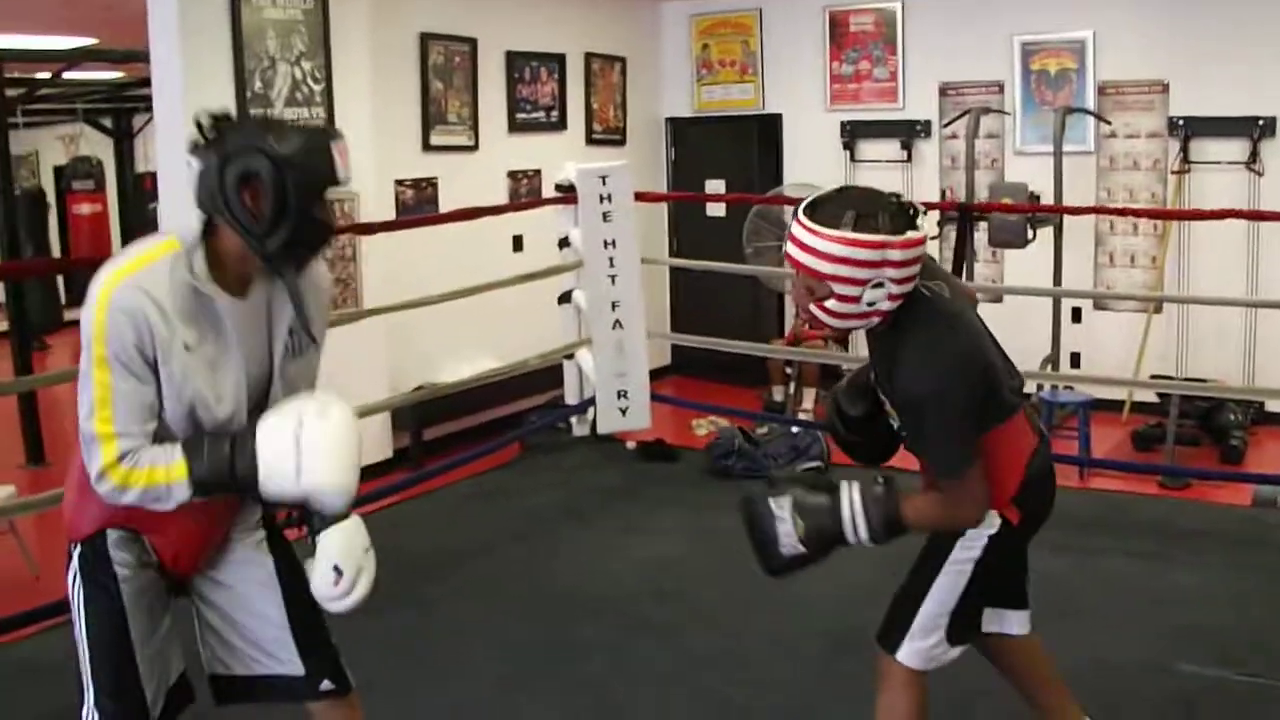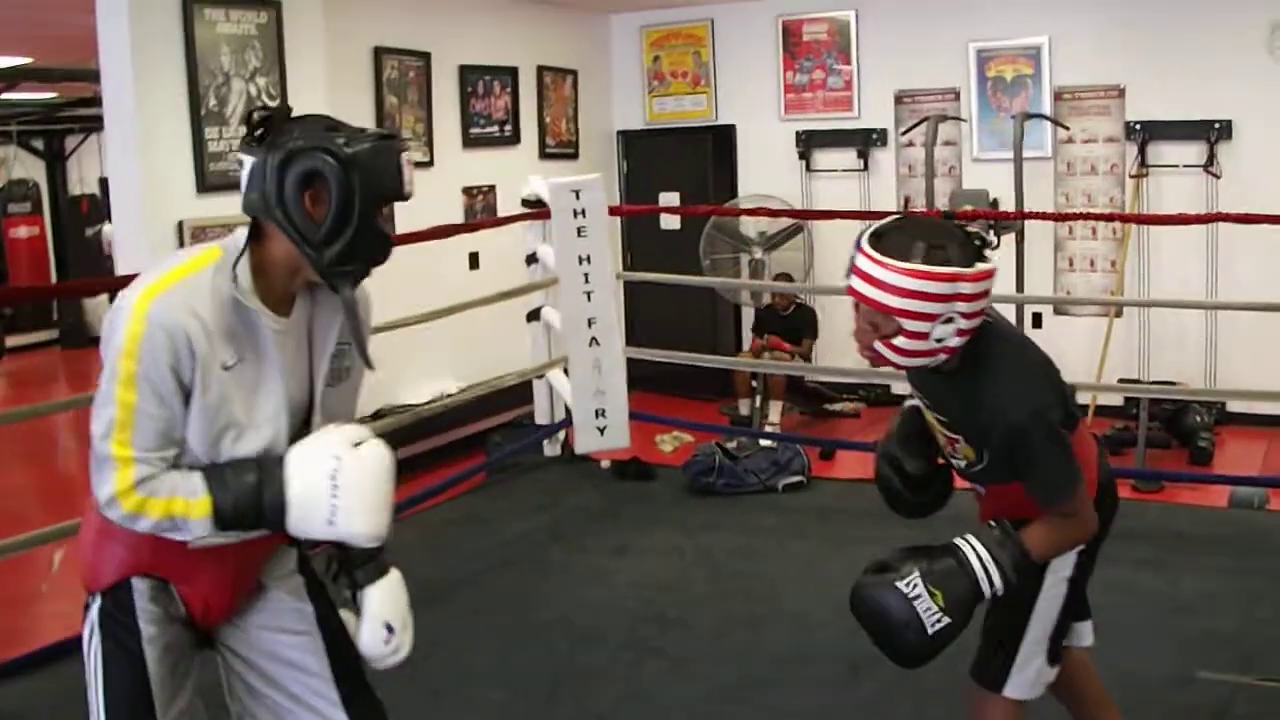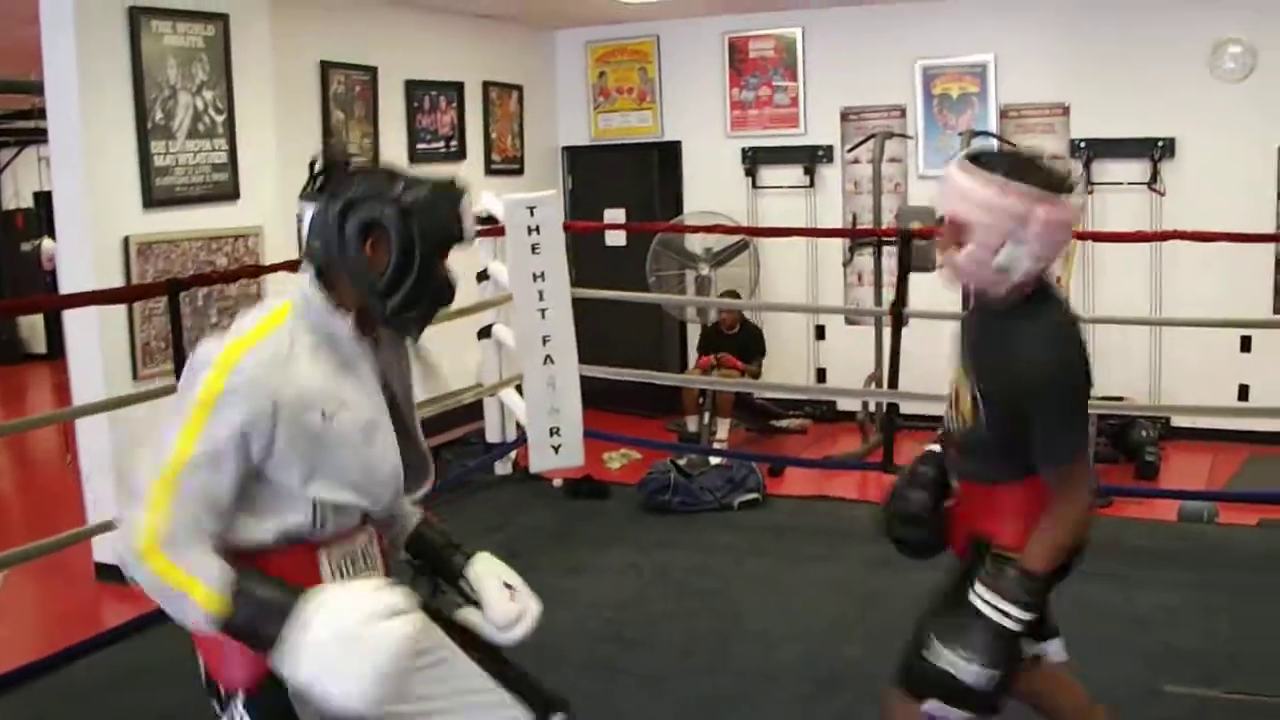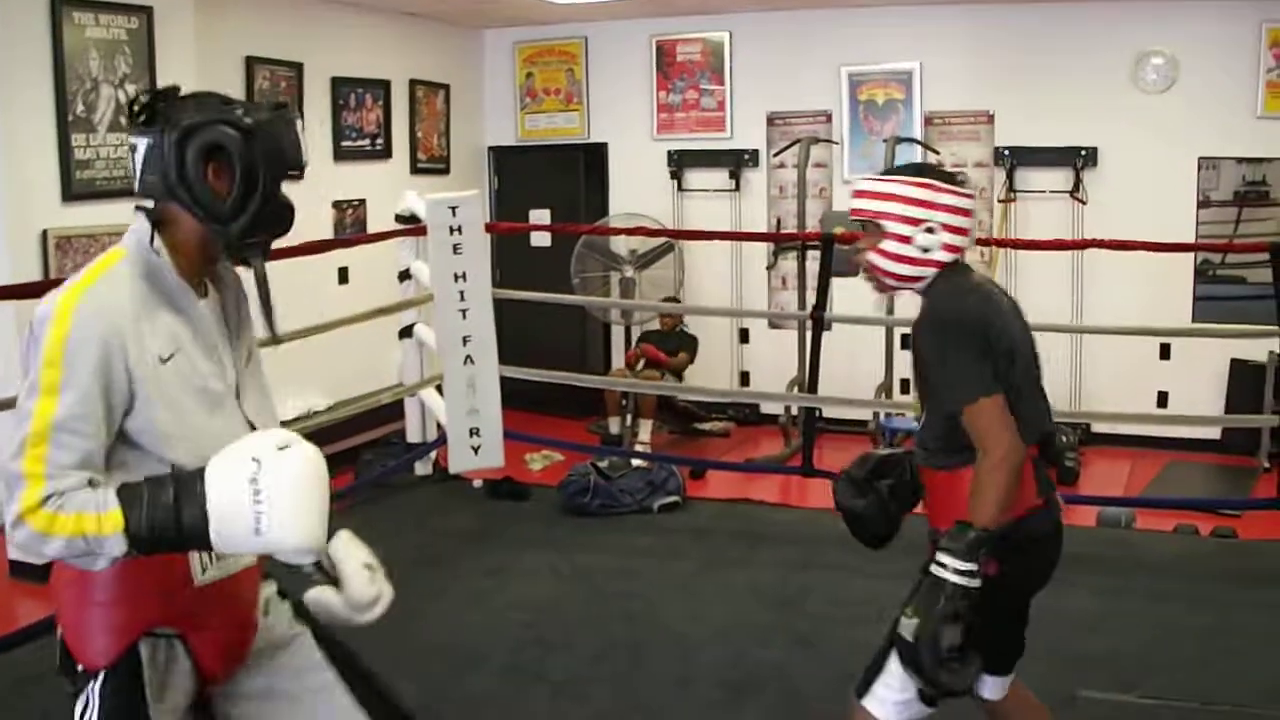
dt=0.7s
person 1, frame 1
left shoulder: (303, 281)
right shoulder: (130, 293)
right elbow: (114, 469)
left wrist: (330, 509)
right wrist: (251, 460)
left hip: (235, 511)
right hip: (125, 524)
person 1, frame 2
left shoulder: (339, 299)
right shoulder: (165, 308)
right elbow: (125, 491)
left wrist: (366, 561)
right wrist: (273, 493)
left hip: (262, 556)
right hip: (148, 565)
person 1, frame 3
left shoulder: (381, 342)
right shoulder: (249, 368)
right elbow: (157, 544)
left wrist: (449, 560)
right wrist: (285, 621)
left hip: (370, 602)
right hip: (270, 642)
person 1, frame 4
left shoulder: (225, 291)
right shoulder: (91, 314)
left wrist: (311, 526)
right wrist: (190, 509)
left hip: (239, 592)
right hip: (132, 613)
person 2, frame 1
left shoulder: (929, 375)
right shoulder: (913, 282)
left elbow: (964, 506)
left wrist: (838, 514)
right wrist: (872, 383)
left hip: (997, 496)
right hip: (1008, 471)
left knee: (901, 661)
right knee: (994, 626)
person 2, frame 2
left shoulder: (1014, 401)
right shoulder: (938, 343)
left elbow: (1075, 522)
left wrist: (968, 570)
right wrist: (914, 427)
left hip: (1057, 513)
right hip: (1016, 498)
right knee: (1046, 648)
person 2, frame 3
left shoulder: (1042, 352)
right shoulder: (995, 304)
left elbow: (1072, 502)
left wrist: (1000, 603)
right wrist: (934, 467)
left hip: (1017, 541)
right hip: (991, 515)
right knee: (1025, 663)
person 2, frame 4
left shoulder: (947, 316)
right shoulder: (976, 296)
left elbow: (1000, 449)
left wrist: (952, 571)
right wrist: (906, 468)
left hip: (1000, 539)
right hip: (1023, 529)
